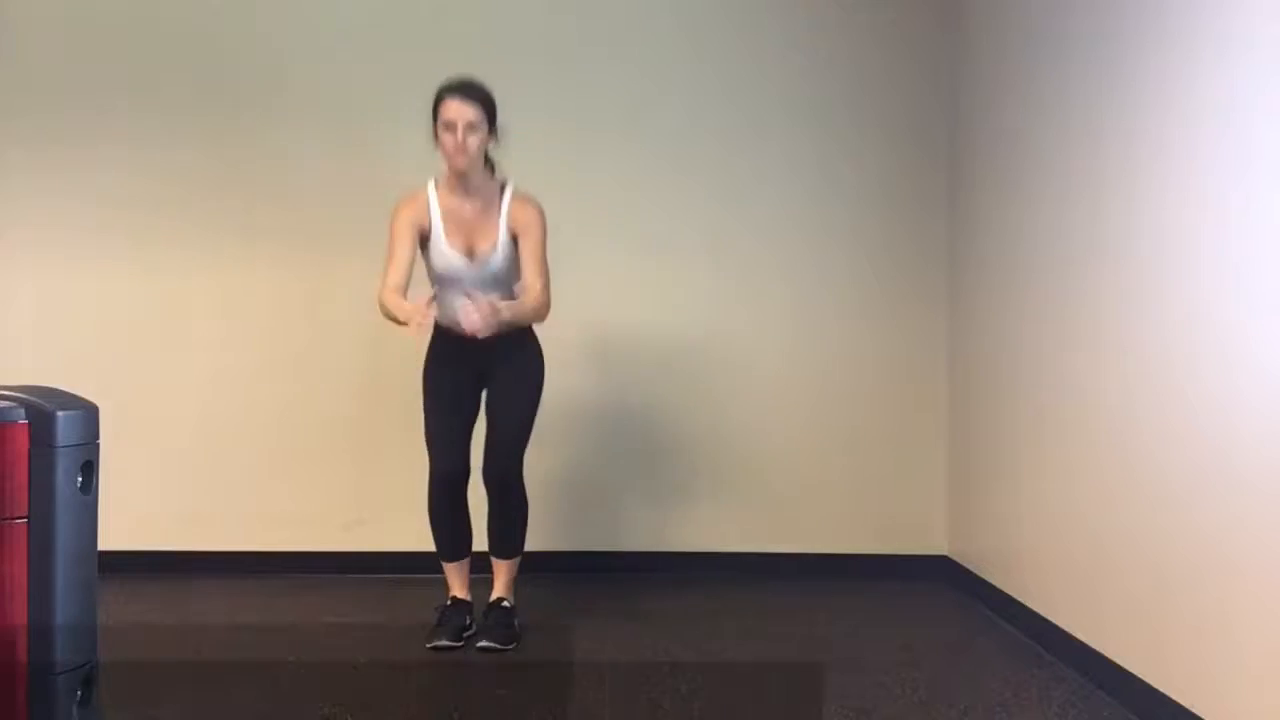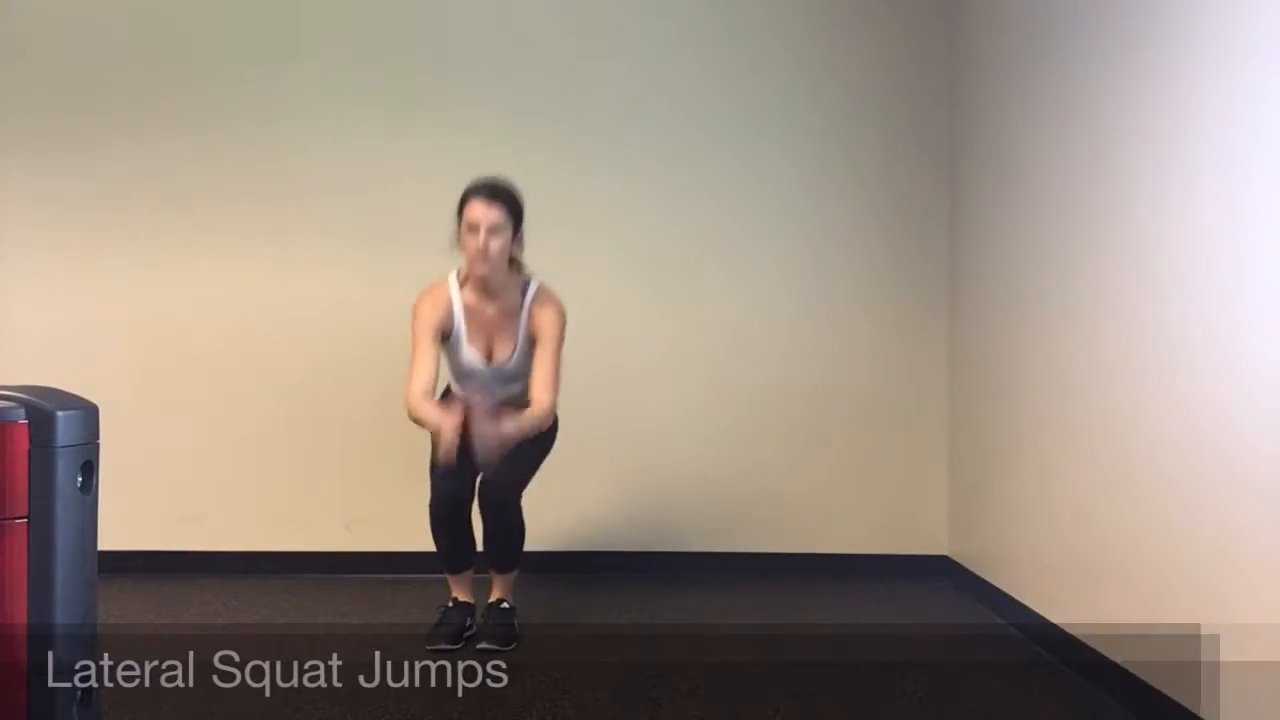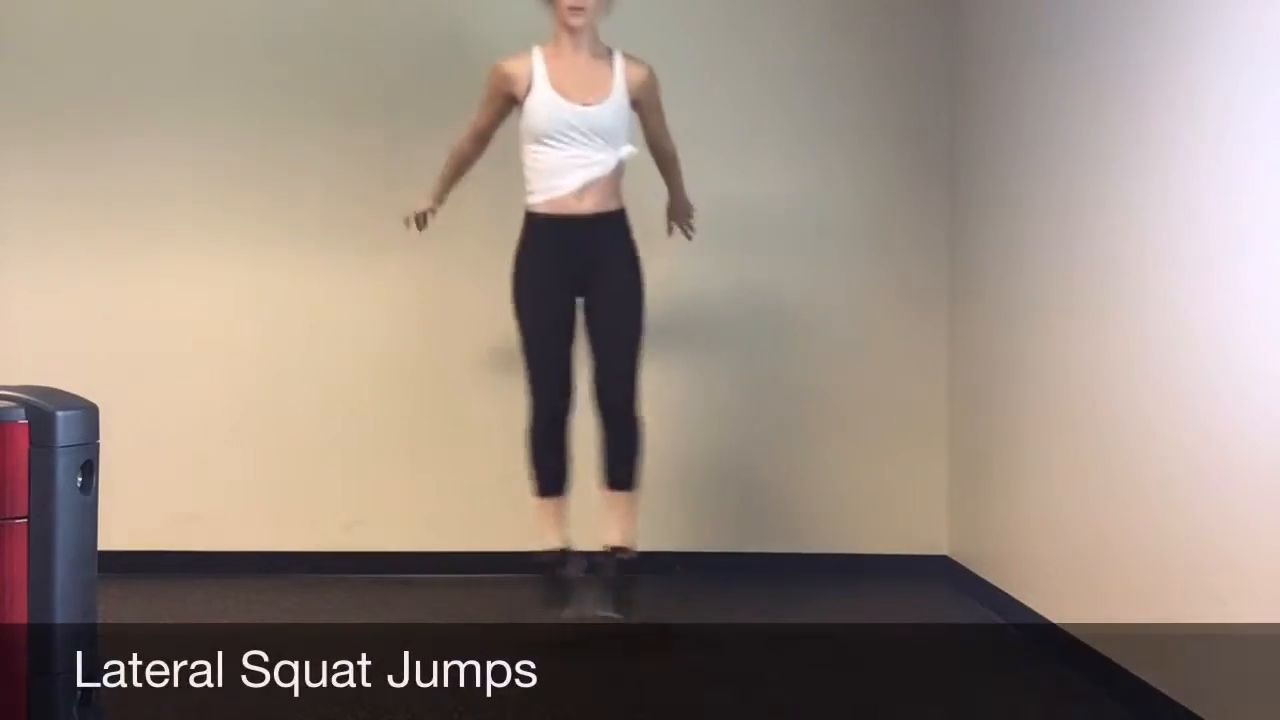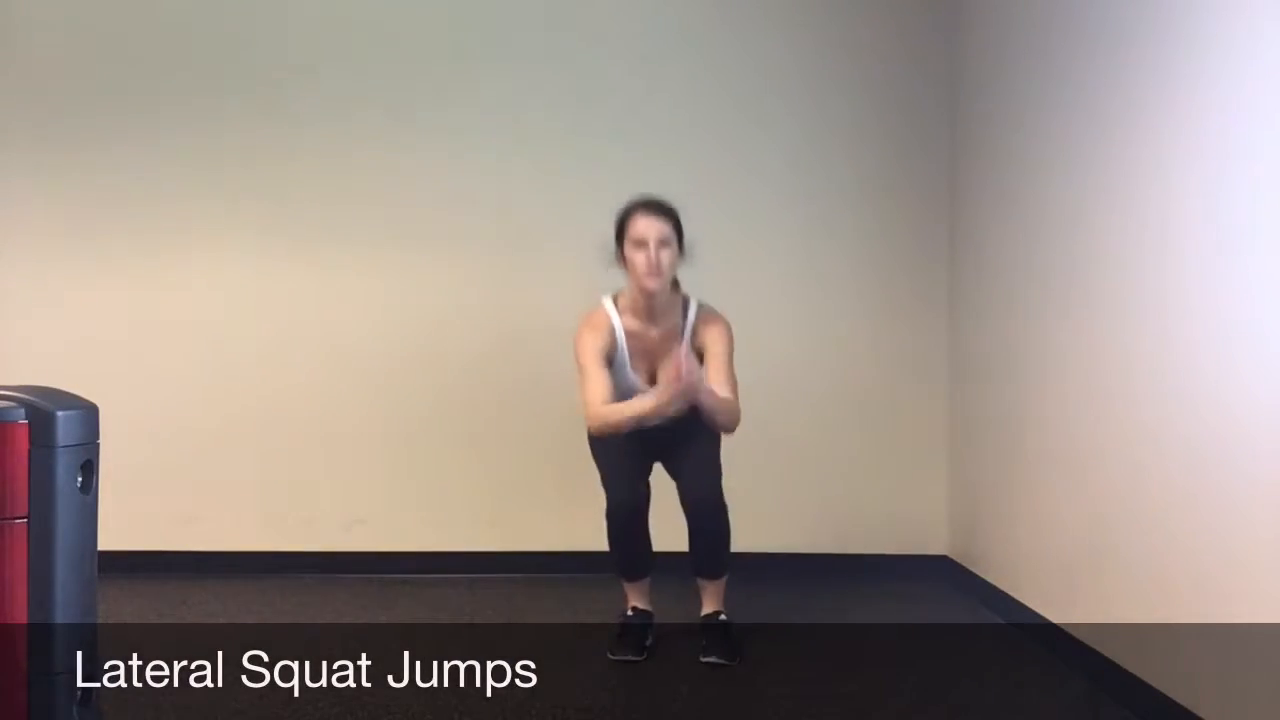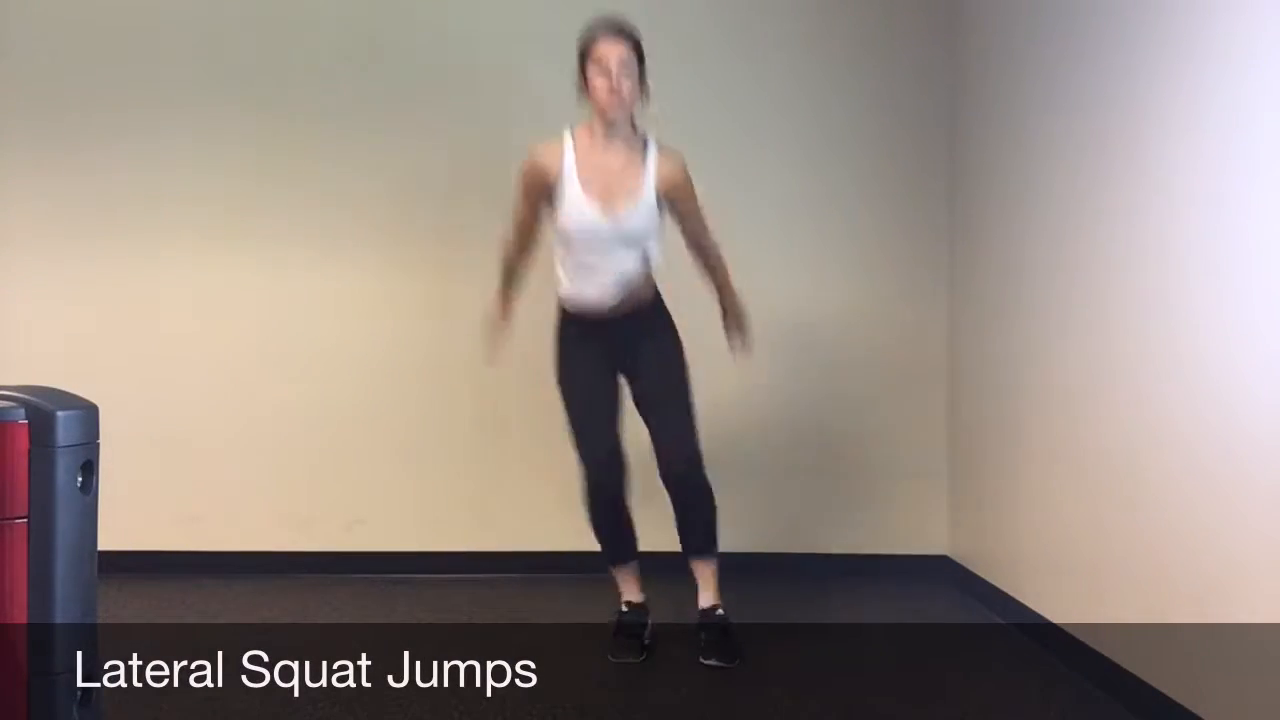
dt=0.5s
person 1, frame 1
left shoulder: (522, 210)
right shoulder: (415, 208)
left elbow: (540, 305)
right elbow: (388, 294)
left wrist: (495, 309)
right wrist: (411, 311)
left hip: (512, 353)
right hip: (450, 353)
left knee: (502, 468)
right knee: (446, 470)
left ankle: (503, 599)
right ankle: (457, 599)
person 1, frame 2
left shoulder: (544, 308)
right shoulder: (436, 302)
left elbow: (544, 407)
right elbow: (415, 399)
left wrist: (502, 430)
right wrist: (443, 422)
left hip: (519, 423)
right hip: (460, 417)
left knee: (498, 492)
right knee: (447, 497)
left ankle: (501, 601)
right ankle: (460, 602)
person 1, frame 3
left shoulder: (633, 76)
right shoulder: (518, 74)
left elbow: (662, 145)
right elbow: (473, 140)
left wrist: (679, 199)
right wrist: (434, 200)
left hip: (611, 246)
right hip: (544, 248)
left knee: (617, 398)
right knee: (550, 401)
left ankle: (621, 546)
right ankle: (555, 545)
person 1, frame 4
left shoulder: (708, 325)
right shoulder: (599, 327)
left elbow: (728, 416)
right elbow: (598, 416)
left wrist: (696, 389)
right wrist: (656, 398)
left hip: (688, 429)
right hip: (624, 433)
left knee: (707, 504)
right knee: (626, 503)
left ankle: (714, 614)
right ankle: (637, 610)
person 1, frame 5
left shoulder: (666, 168)
right shoulder: (550, 163)
left elbow: (702, 246)
right elbow: (522, 244)
left wrist: (730, 305)
right wrist: (504, 305)
left hip: (648, 327)
right hip: (582, 334)
left knee: (682, 463)
right knee: (604, 468)
left ankle: (710, 606)
right ankle: (632, 602)
